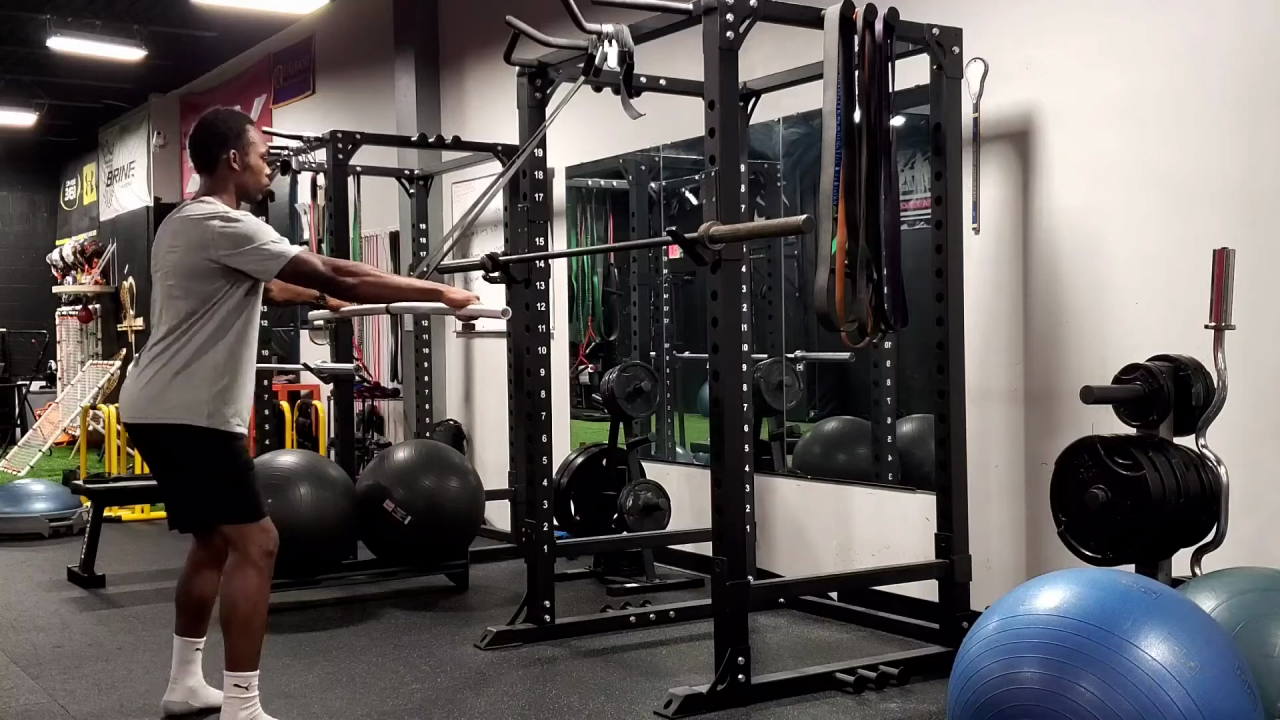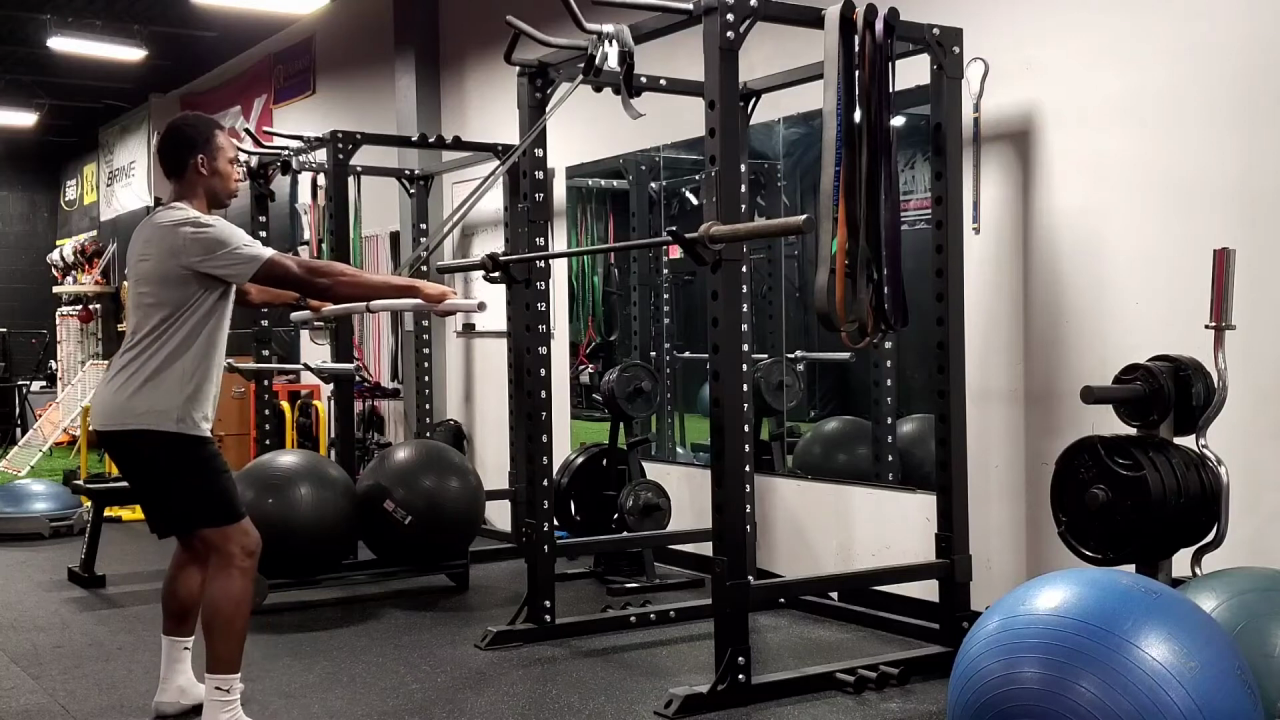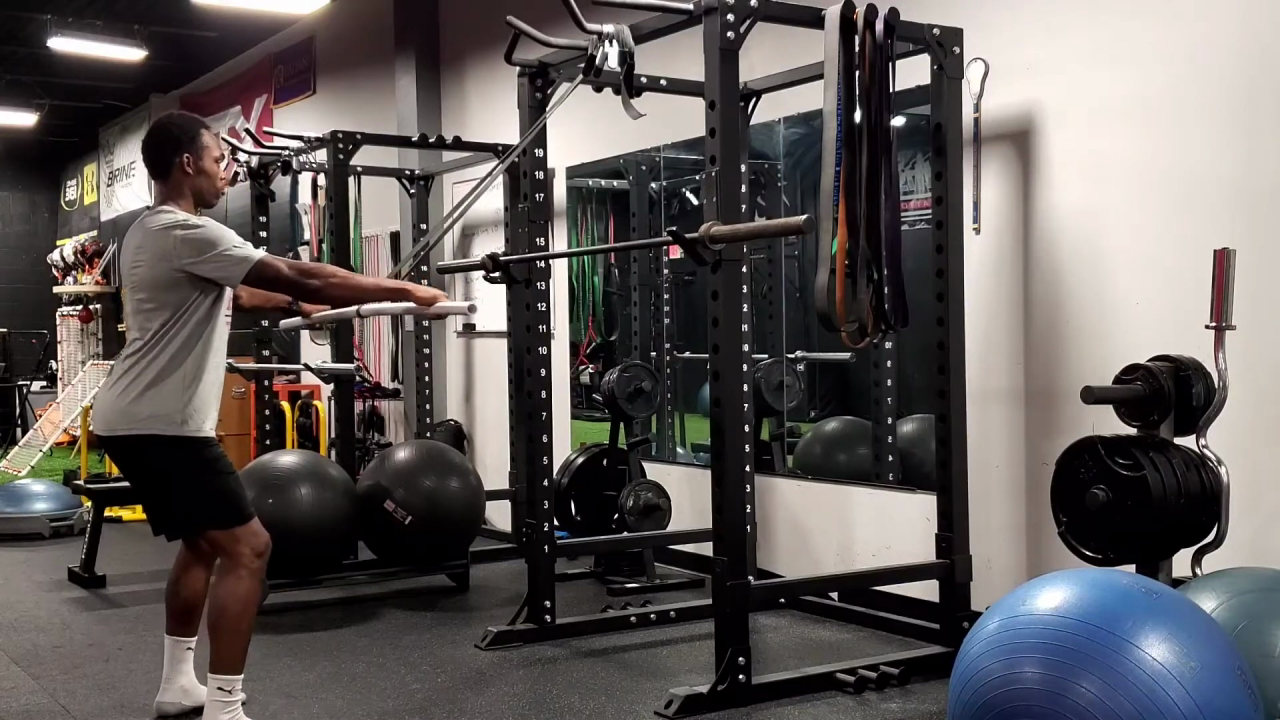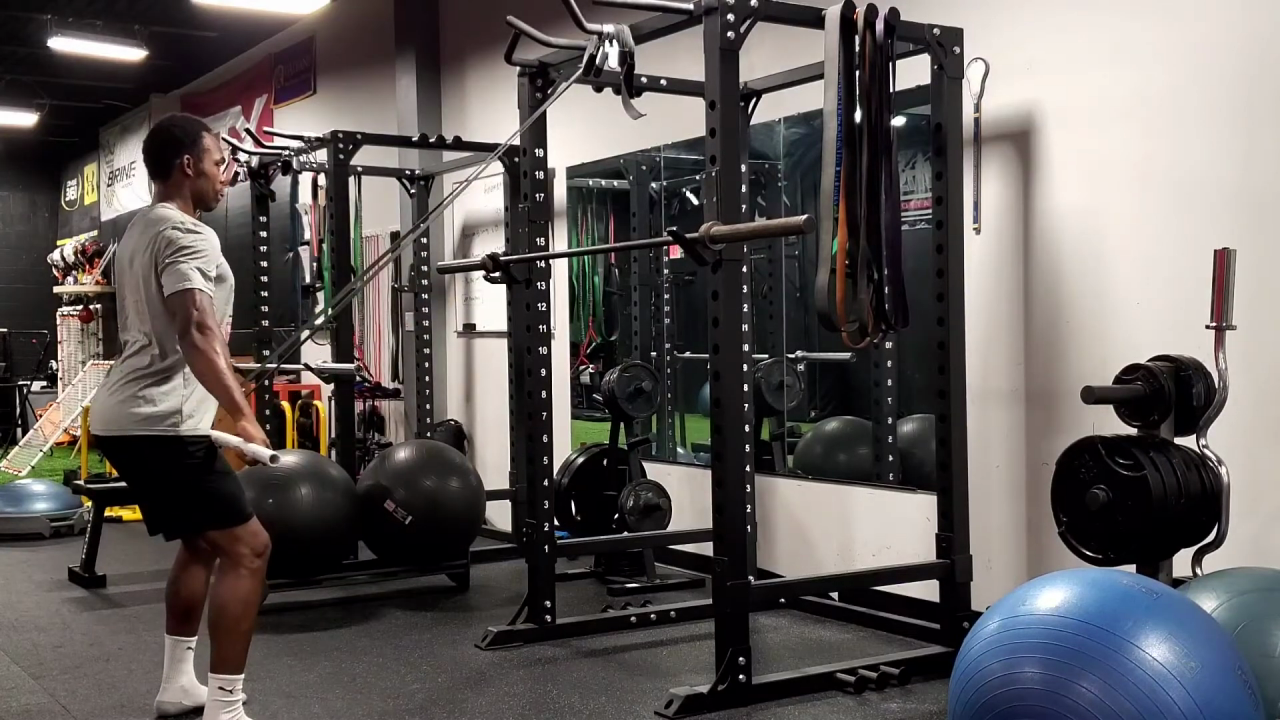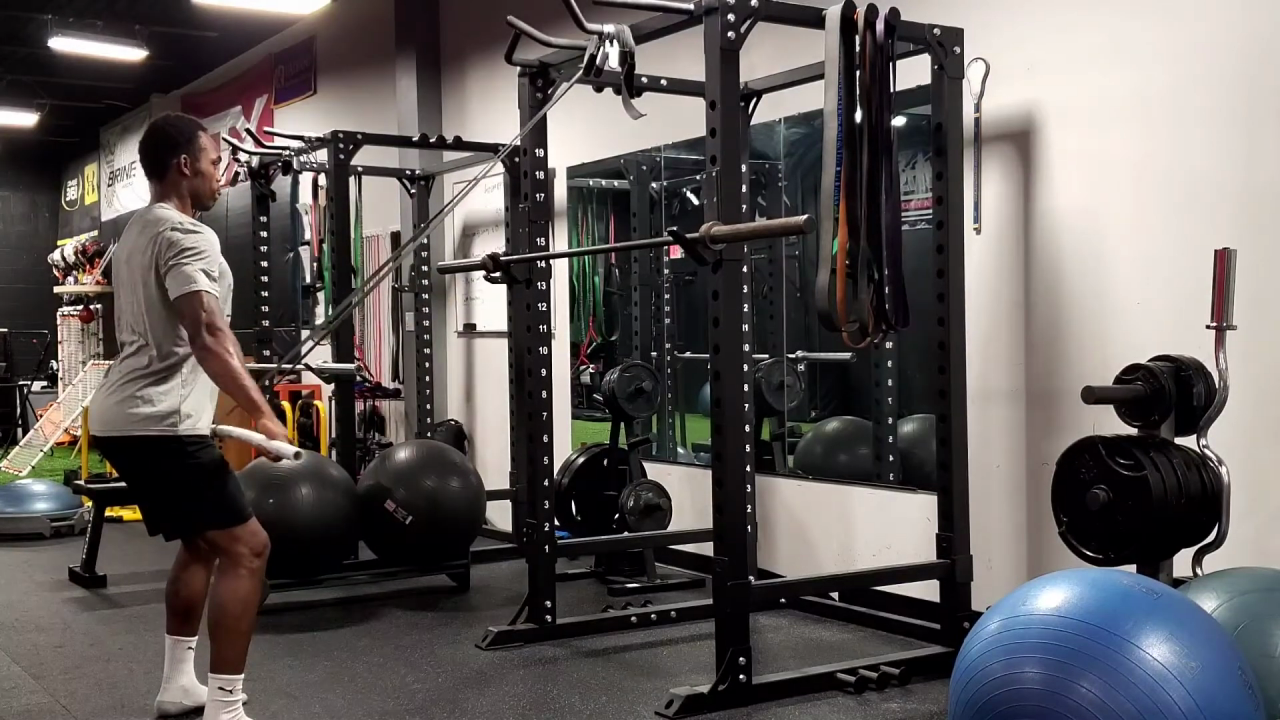
dt=1s
person 1, frame 1
left shoulder: (187, 224)
right shoulder: (222, 225)
left elbow: (261, 288)
right elbow: (337, 276)
left wrist: (319, 299)
right wrist: (440, 292)
left hip: (161, 409)
right hip: (186, 413)
left knee: (214, 540)
right knee: (254, 545)
person 1, frame 2
left shoulder: (165, 229)
right shoulder: (194, 231)
left elbow: (244, 291)
right elbow: (309, 274)
left wrist: (303, 301)
right wrist: (415, 287)
left hip: (135, 415)
right hip: (157, 419)
left knee: (199, 542)
right knee: (236, 548)
person 1, frame 3
left shoulder: (151, 231)
right shoulder: (185, 234)
left elbow: (226, 294)
right elbow: (300, 277)
left wrist: (292, 304)
right wrist: (405, 290)
left hip: (136, 418)
right hip: (161, 423)
left knee: (204, 543)
right knee: (246, 548)
person 1, frame 4
left shoulder: (140, 231)
right shoulder: (186, 233)
right elbow: (197, 332)
right wrist: (243, 416)
left hip: (126, 416)
right hip: (159, 422)
left knee: (203, 542)
right knee: (247, 548)
person 1, frame 5
left shoulder: (138, 232)
right shoulder: (184, 234)
right elbow: (206, 333)
right wrist: (261, 413)
left hip: (126, 415)
right hip: (158, 422)
left knee: (202, 542)
right knee: (245, 548)
